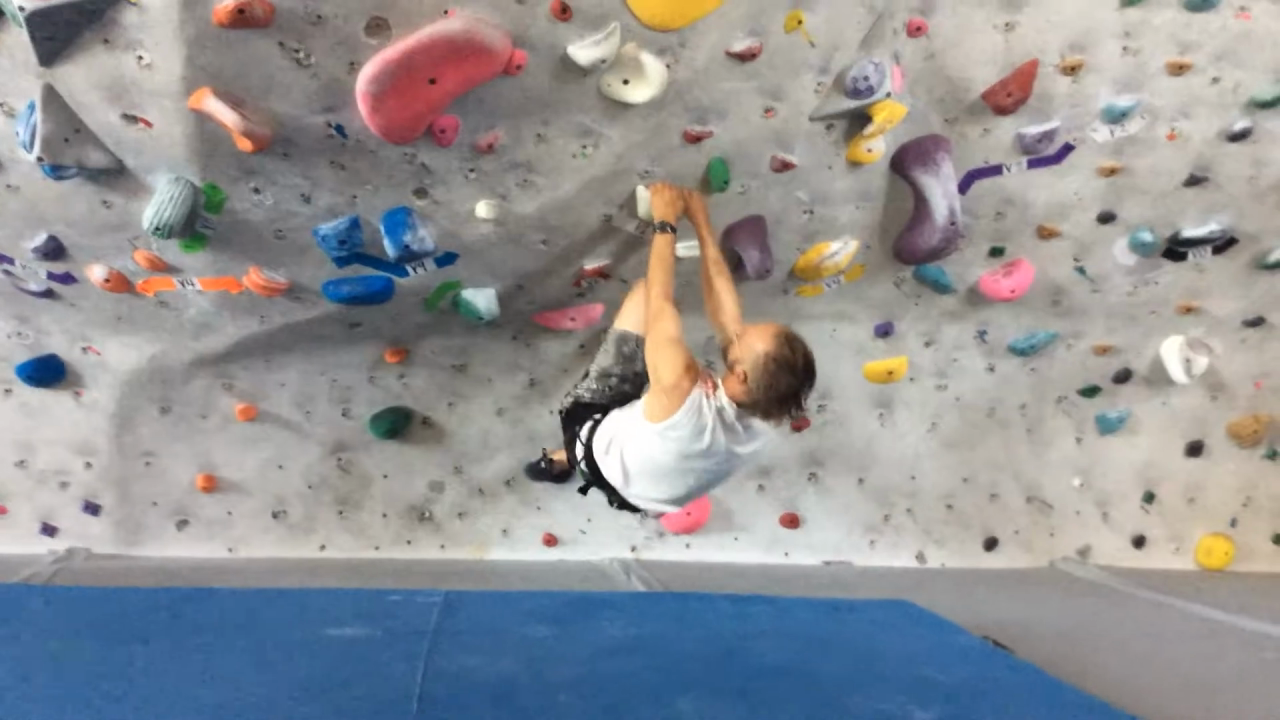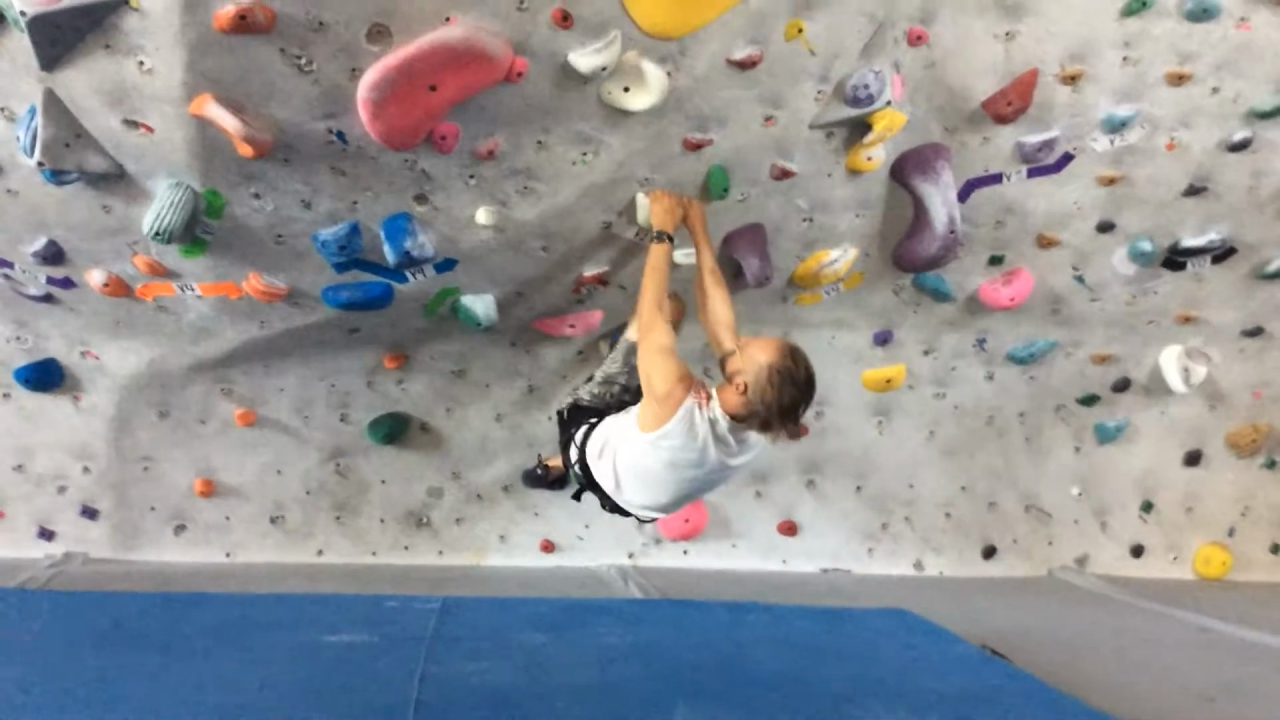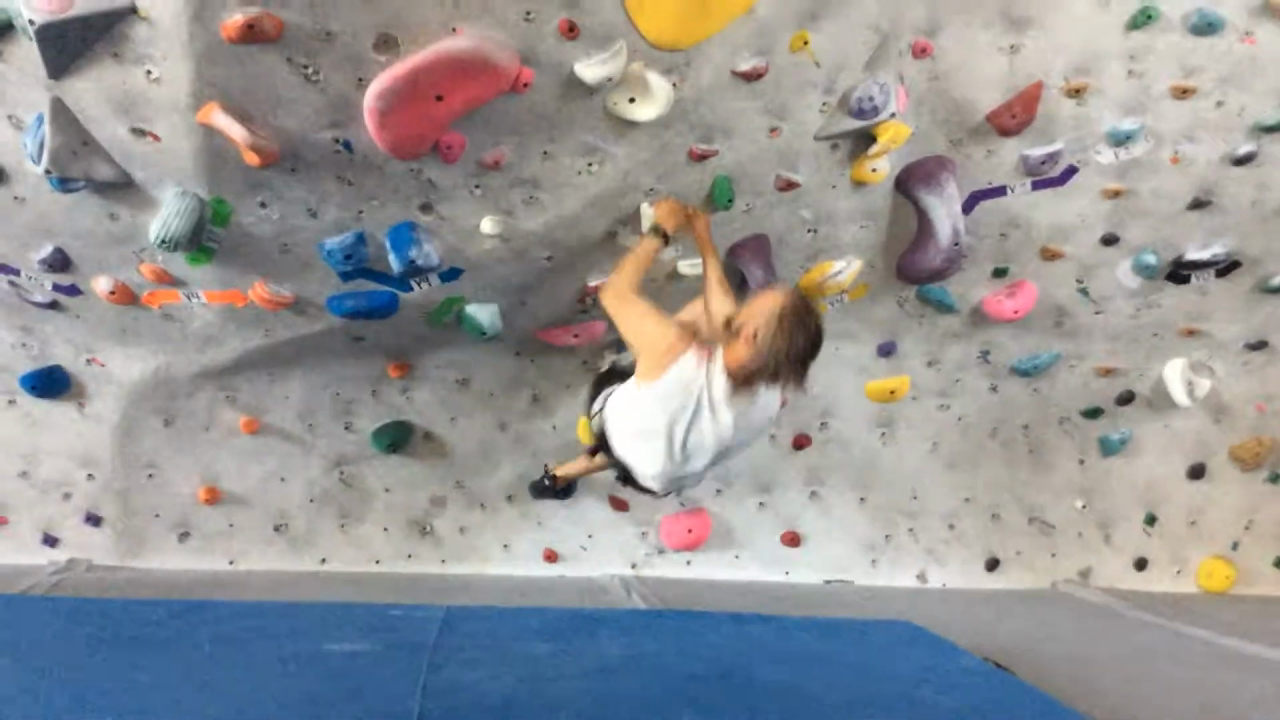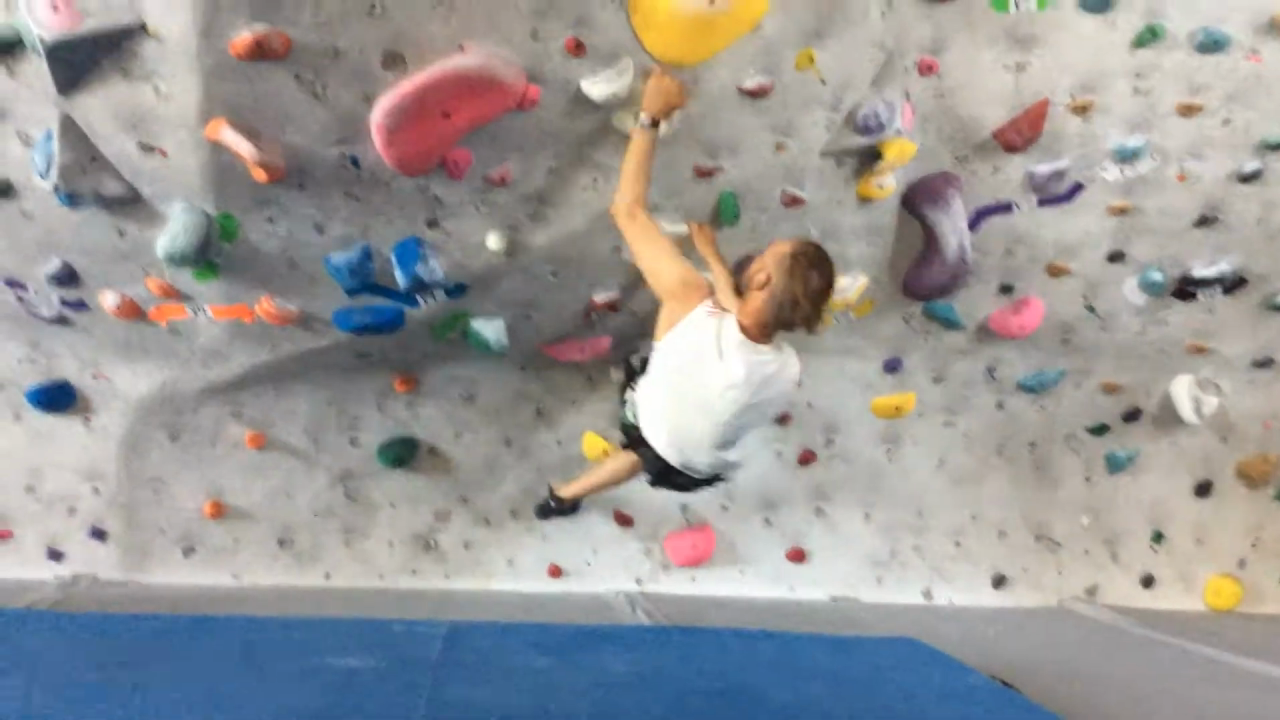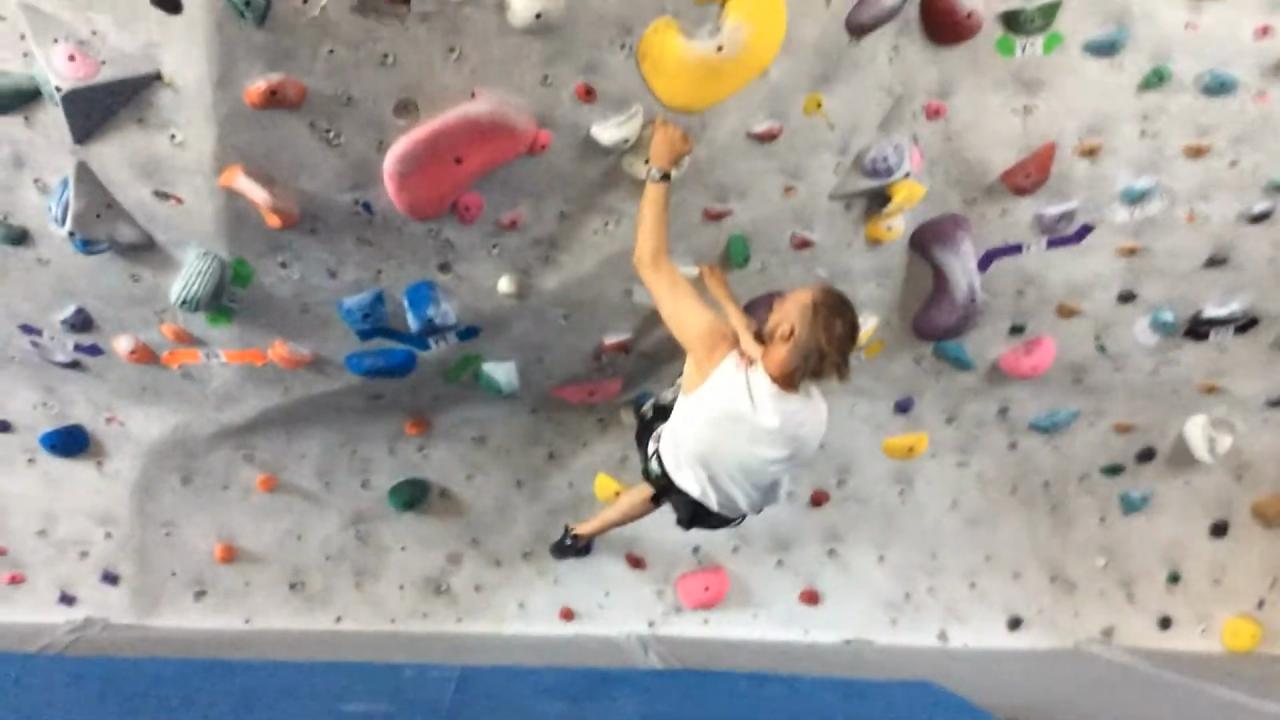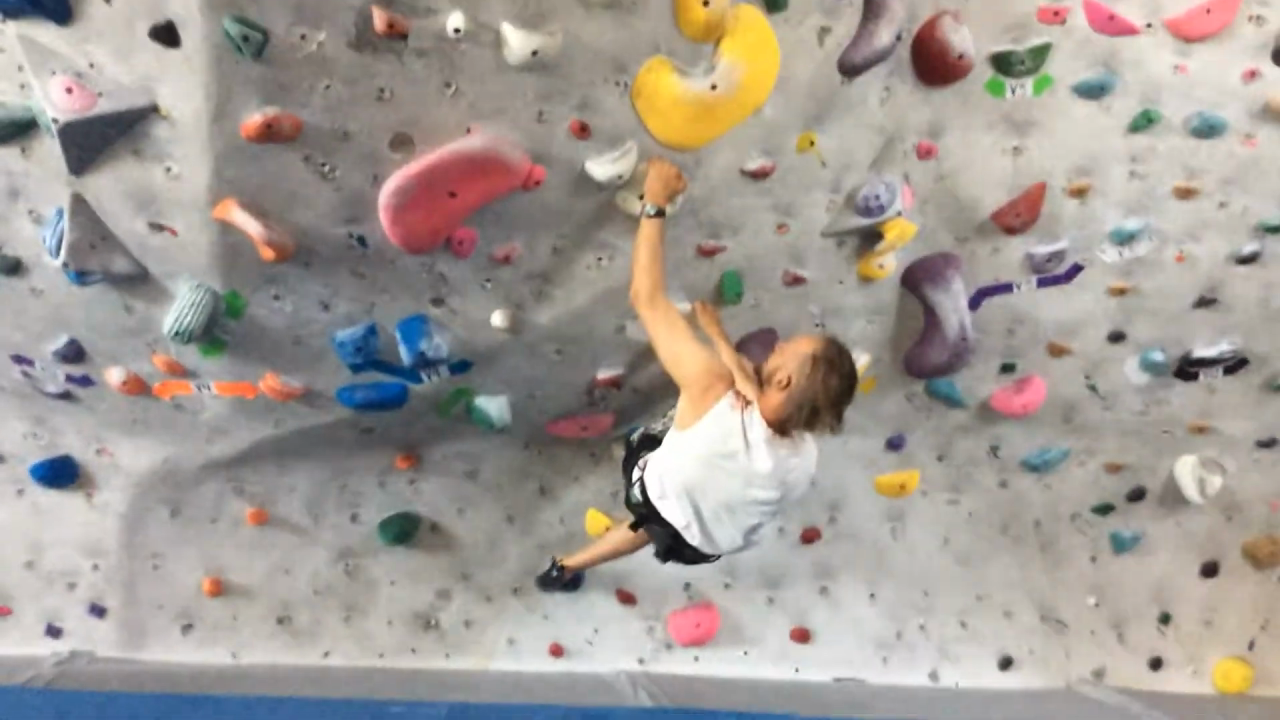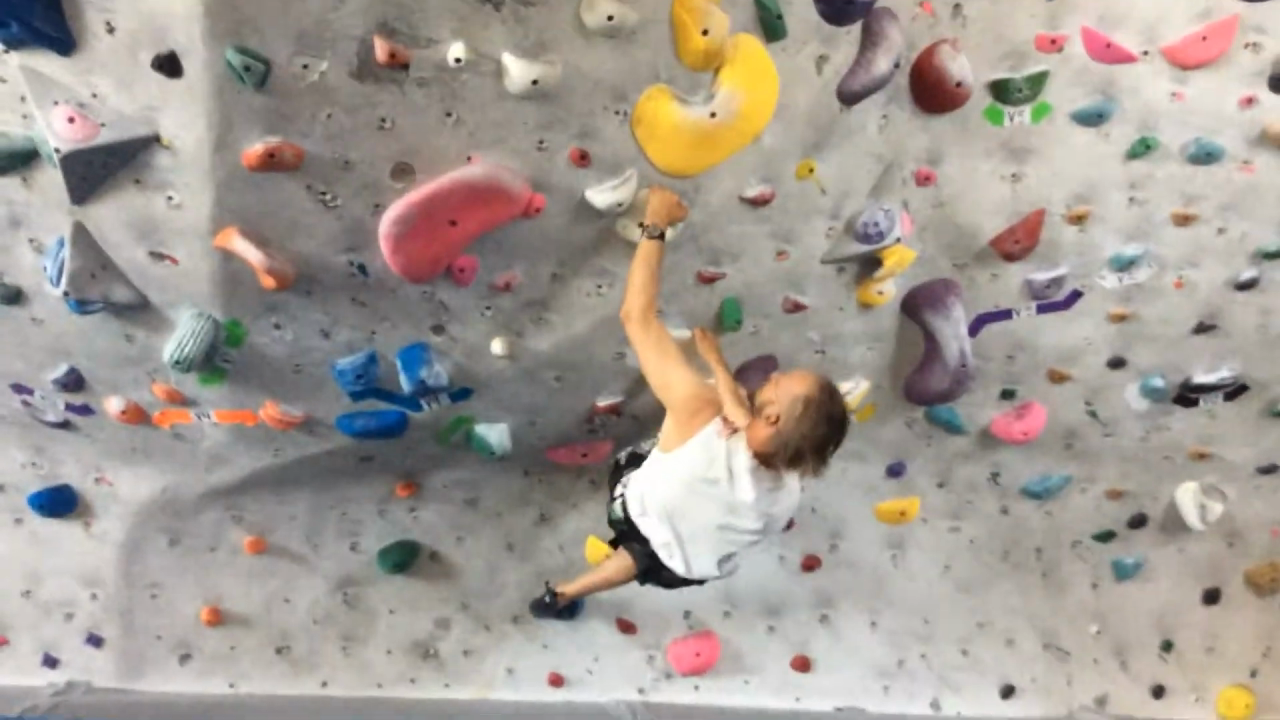
dt=0.2s
person 1, frame 1
left shoulder: (681, 390)
right shoulder: (767, 419)
left elbow: (659, 303)
right elbow: (725, 313)
left wrist: (665, 223)
right wrist: (701, 224)
left hip: (598, 451)
person 1, frame 2
left shoulder: (675, 401)
right shoulder: (760, 428)
left elbow: (652, 315)
right elbow: (722, 327)
left wrist: (663, 232)
right wrist: (700, 235)
left hip: (592, 442)
right ankle: (557, 466)
person 1, frame 3
left shoulder: (676, 354)
right shoulder: (769, 402)
left elbow: (617, 291)
right elbow: (724, 317)
left wrist: (660, 231)
right wrist: (706, 244)
right ankle: (564, 474)
person 1, frame 4
left shoulder: (690, 304)
right shoulder: (786, 372)
left elbow: (626, 209)
left wrist: (649, 118)
right wrist: (712, 255)
left hip: (653, 440)
right hip: (704, 471)
right ankle: (567, 495)
person 1, frame 5
left shoulder: (718, 355)
right shoulder: (813, 417)
left elbow: (649, 261)
left wrist: (659, 166)
right wrist: (724, 296)
left hip: (669, 464)
right hip: (726, 510)
right ankle: (581, 535)
person 1, frame 6
left shoulder: (712, 394)
right shoulder: (803, 463)
left elbow: (646, 296)
left wrist: (654, 204)
right wrist: (716, 332)
left hip: (652, 490)
right hip: (702, 545)
right ankle: (569, 568)
person 1, frame 7
left shoulder: (700, 420)
right shoulder: (785, 497)
left elbow: (637, 317)
left wrist: (655, 227)
right wrist: (716, 360)
left hip: (637, 509)
right hip: (683, 567)
right ankle: (564, 596)
